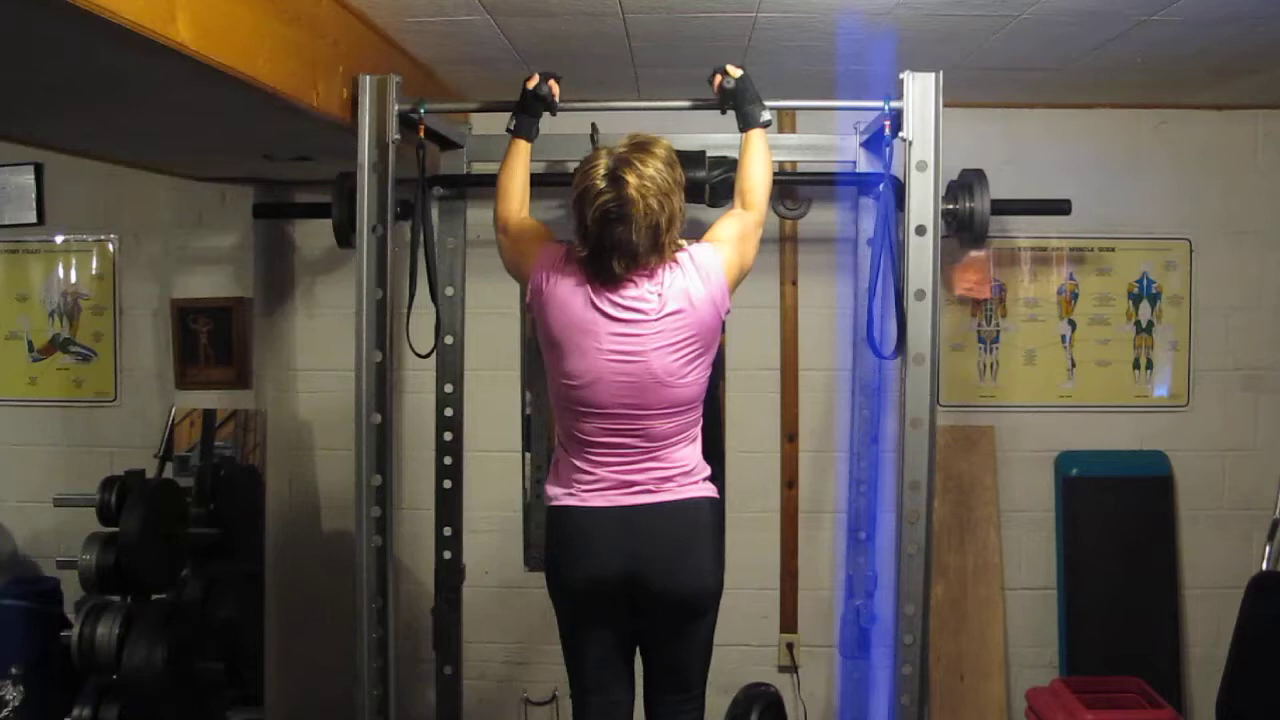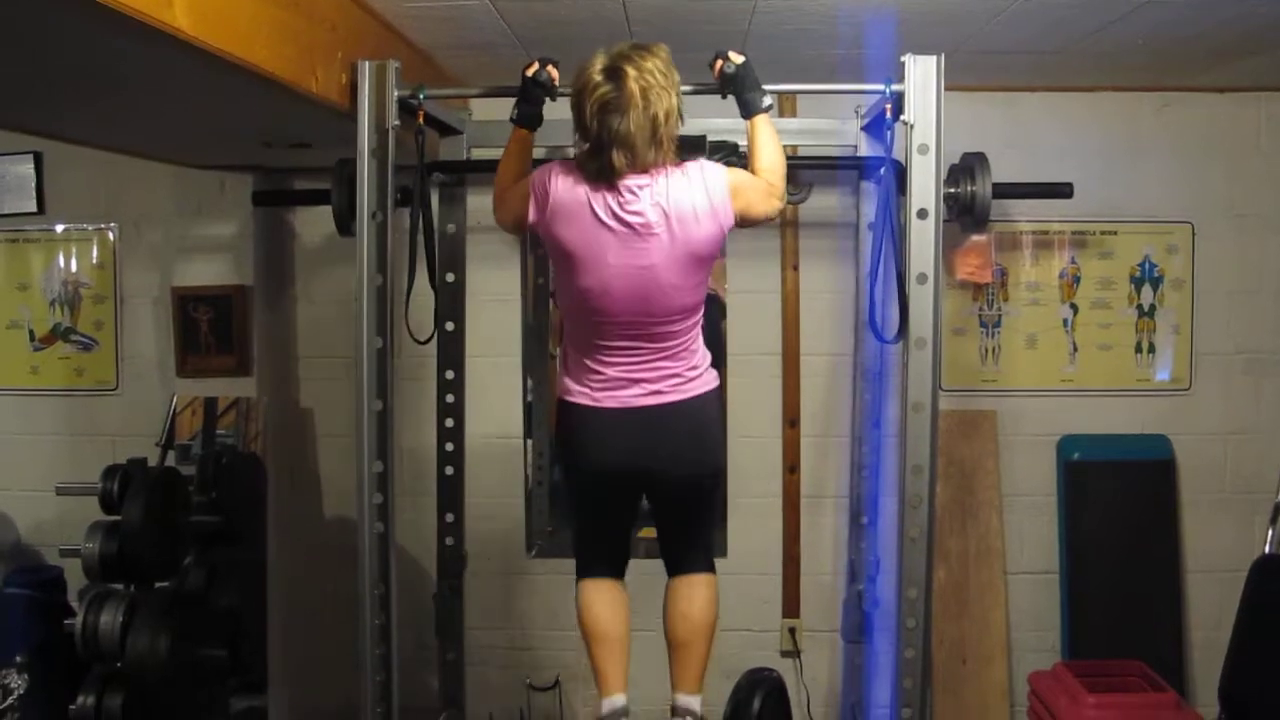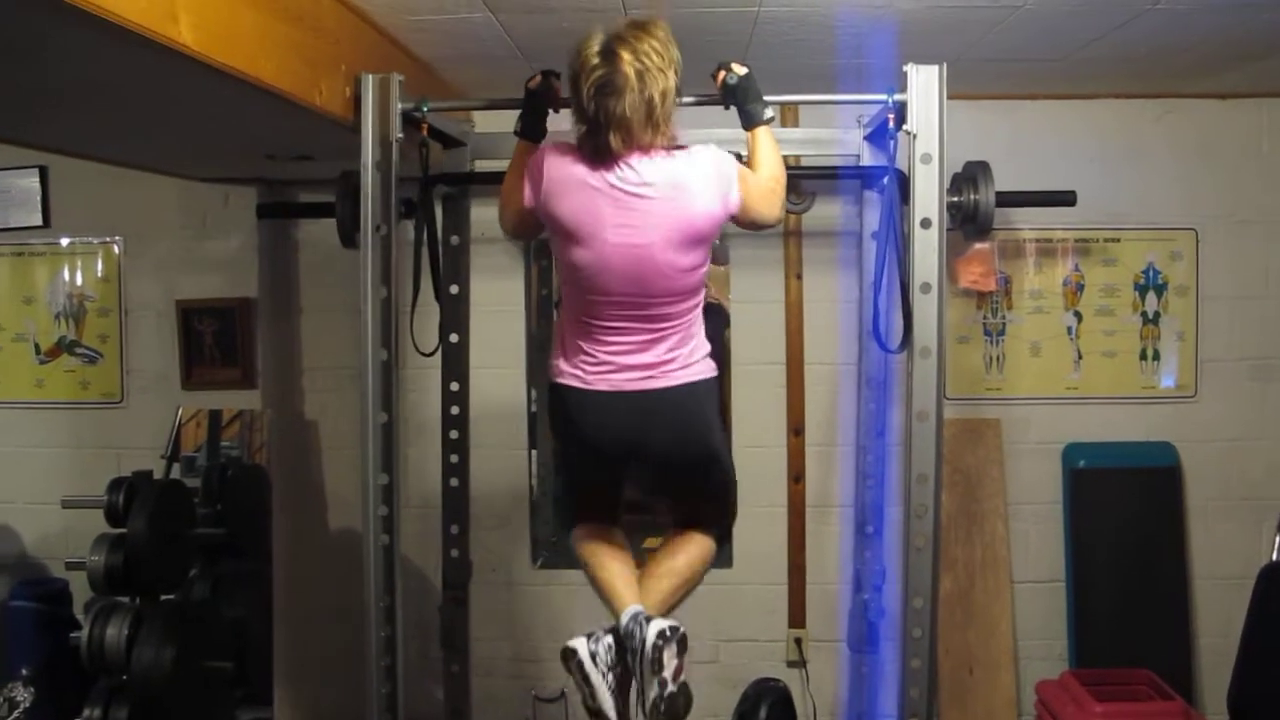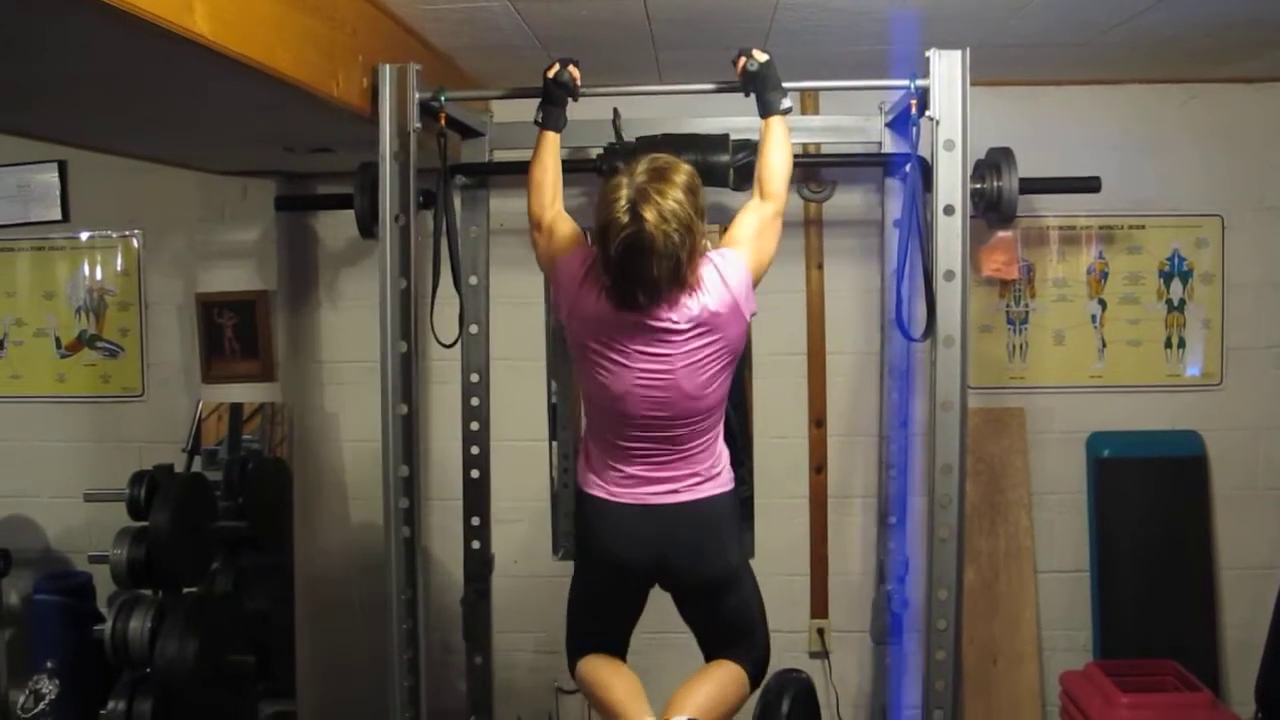
dt=1s
person 1, frame 1
left shoulder: (554, 287)
right shoulder: (701, 283)
left elbow: (510, 221)
right elbow: (750, 210)
left wrist: (525, 124)
right wrist: (751, 115)
left hip: (582, 533)
right hip: (682, 531)
person 1, frame 2
left shoulder: (556, 192)
right shoulder: (704, 190)
left elbow: (506, 212)
right elbow: (771, 195)
left wrist: (526, 117)
right wrist: (753, 101)
left hip: (590, 422)
right hip: (688, 417)
left knee: (599, 560)
right knee: (691, 558)
person 1, frame 3
left shoulder: (555, 174)
right shoulder: (707, 173)
left elbow: (513, 220)
right elbow: (770, 204)
left wrist: (530, 126)
right wrist: (753, 111)
left hip: (583, 403)
right hip: (681, 401)
left knee: (590, 517)
right knee: (706, 519)
left ankle: (626, 622)
right ankle: (654, 623)
person 1, frame 4
left shoulder: (580, 297)
right shoulder: (725, 295)
left elbow: (544, 217)
right elbow: (769, 201)
left wrist: (552, 114)
right wrist: (771, 99)
left hip: (609, 520)
right hip: (701, 519)
left knee: (591, 652)
right knee: (743, 654)
